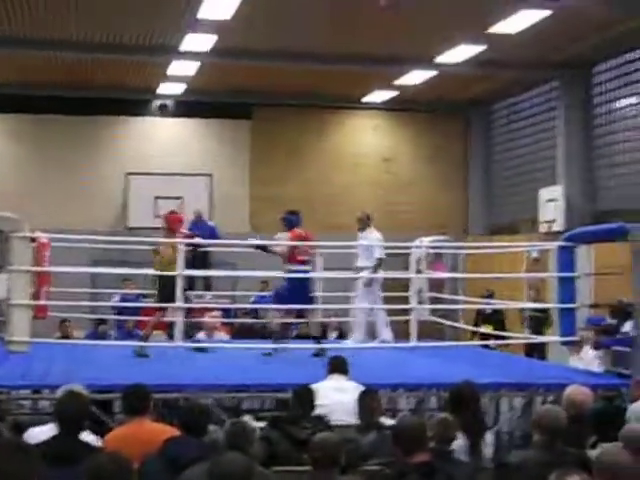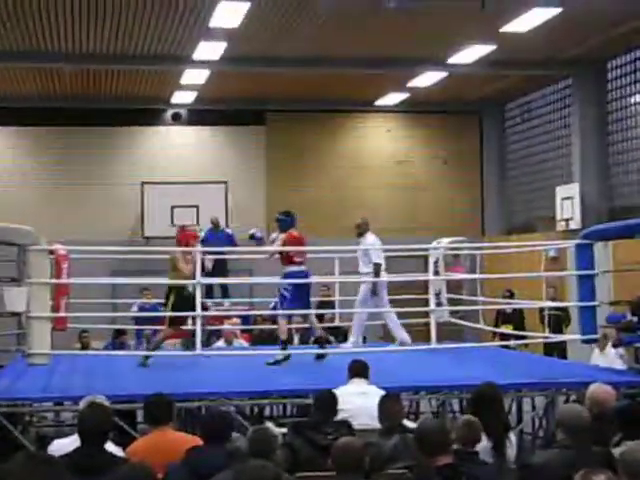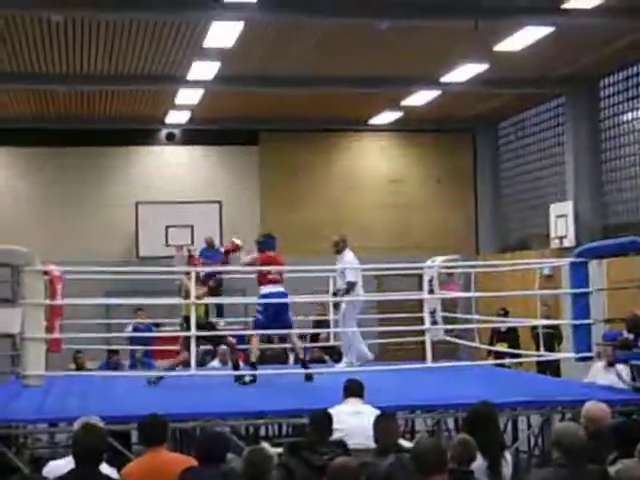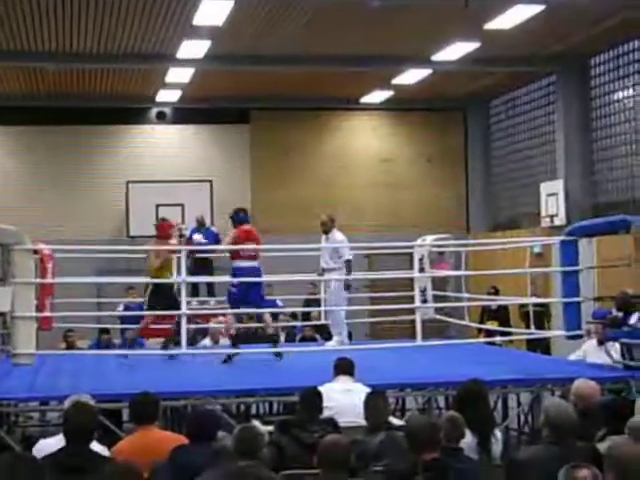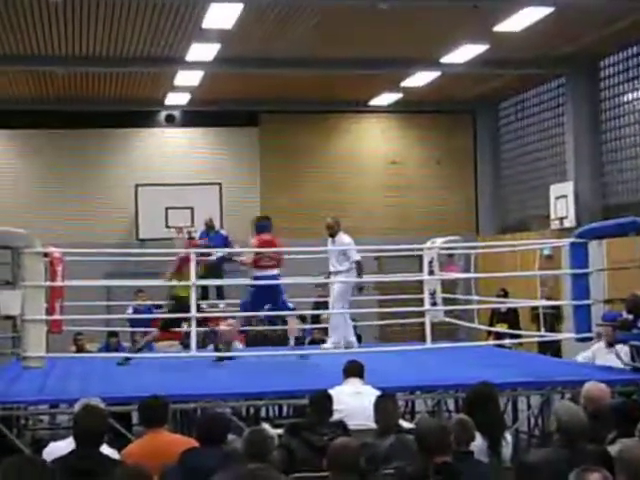
dt=0.4s
person 1, frame 1
left shoulder: (289, 235)
right shoulder: (308, 236)
left elbow: (282, 252)
left wrist: (265, 248)
left hip: (293, 275)
right hip: (305, 275)
left knee: (275, 306)
right knee: (306, 311)
left ankle: (278, 342)
right ankle: (319, 345)
person 1, frame 2
left shoulder: (284, 237)
right shoulder: (300, 237)
left elbow: (270, 252)
left hip: (292, 277)
right hip: (303, 275)
left knee: (281, 314)
right knee: (307, 313)
left ankle: (284, 351)
right ankle: (322, 346)
person 1, frame 3
left shoulder: (258, 257)
right shoulder: (280, 259)
left elbow: (243, 262)
left hip: (267, 298)
right hip: (282, 296)
left knee: (256, 335)
right knee: (291, 333)
left ankle: (253, 373)
right ankle: (306, 369)
person 1, frame 4
left shoulder: (236, 233)
right shoulder: (256, 233)
left hip: (240, 273)
right hip: (255, 271)
left knee: (233, 310)
right knee: (263, 309)
left ankle: (234, 346)
right ankle: (275, 344)
person 1, frame 5
left shoulder: (255, 241)
right shoulder: (277, 242)
left elbow: (249, 261)
right elbow: (280, 262)
left hip: (259, 281)
right hip: (274, 280)
right ankle: (295, 344)
person 2, frame 1
left shoulder: (175, 238)
right shoulder: (162, 240)
right elbow: (167, 259)
right wrist: (175, 244)
left hip: (173, 278)
right hip: (164, 278)
right knee: (161, 313)
right ankle: (141, 345)
person 2, frame 2
left shoulder: (187, 253)
right shoulder: (177, 255)
right elbow: (186, 273)
right wrist: (193, 260)
left hip: (185, 292)
right hip: (176, 293)
right knee: (171, 330)
right ankle: (146, 356)
person 2, frame 3
left shoulder: (201, 281)
right shoulder: (186, 281)
right elbow: (197, 294)
right wrist: (208, 286)
left hip: (203, 322)
right hip: (191, 322)
left knee: (232, 344)
right knee: (185, 357)
left ankle: (238, 374)
right ankle: (158, 376)
person 2, frame 4
left shoulder: (169, 244)
right shoulder: (154, 247)
right elbow: (152, 268)
right wrist: (165, 255)
left hip: (167, 286)
right hip: (156, 286)
left knee: (177, 319)
right knee: (149, 319)
left ankle: (167, 346)
person 2, frame 5
right shoulder: (181, 260)
right elbow: (168, 278)
right wrist: (177, 265)
left hip: (190, 302)
right hip: (178, 301)
right knee: (159, 332)
right ankle: (131, 355)
person 3, frame 1
left shoulder: (374, 236)
right shoulder: (362, 235)
left elbow: (379, 258)
left wrist: (371, 276)
right wrist: (358, 269)
left hip: (370, 274)
right hip: (365, 273)
left knee: (360, 304)
right knee: (376, 306)
left ankle: (357, 338)
right ankle: (385, 337)
person 3, frame 2
left shoulder: (370, 241)
right shoulder: (365, 241)
left elbow: (377, 264)
left wrist: (375, 284)
left hip: (372, 280)
right hip: (371, 279)
left knee: (360, 309)
right knee: (385, 309)
left ankle: (355, 341)
right ankle: (403, 338)
person 3, frame 3
left shoulder: (349, 259)
right shoulder: (342, 258)
left elbow: (352, 282)
left wrist: (340, 297)
right wrist: (337, 291)
left hip: (351, 297)
right hip: (347, 296)
left knee: (347, 328)
right knee: (349, 328)
left ankle: (349, 360)
right ankle: (363, 354)
person 3, frame 4
left shoulder: (339, 238)
right shoulder: (324, 238)
left elbow: (348, 260)
left wrist: (348, 279)
right wrist: (322, 270)
left hip: (339, 276)
right hip: (329, 276)
left knee: (336, 307)
right knee: (330, 308)
left ankle: (340, 338)
right ankle: (340, 337)
person 3, frame 5
left shoulder: (346, 241)
right shoulder: (330, 241)
left elbow: (357, 261)
left wrist: (359, 280)
right wrist: (330, 274)
left hip: (345, 278)
right hip: (336, 278)
left knee: (336, 309)
right knee: (342, 310)
left ankle: (335, 341)
right ankle: (350, 341)
